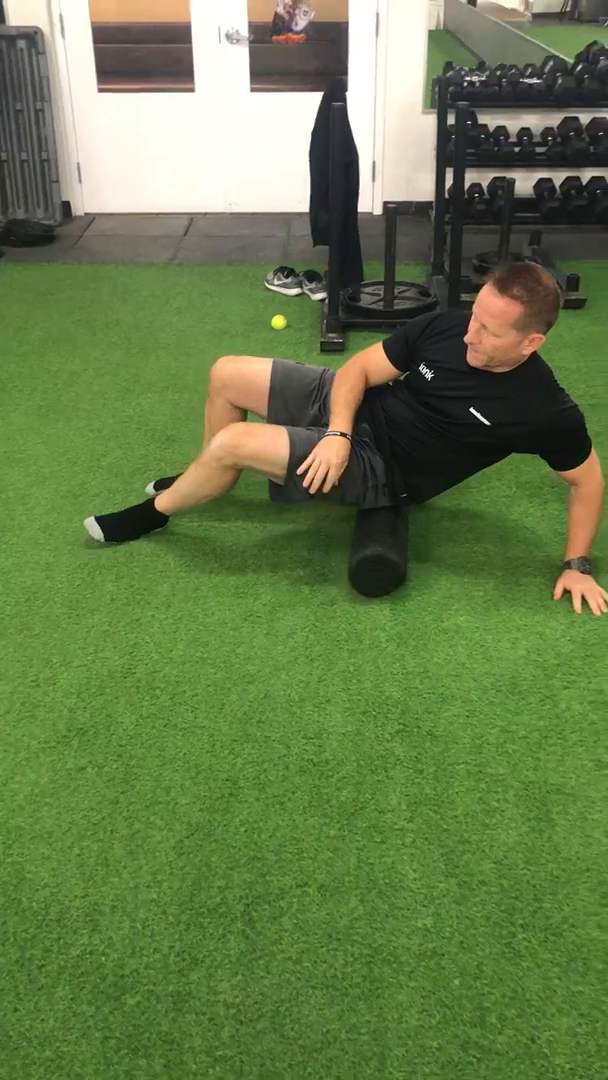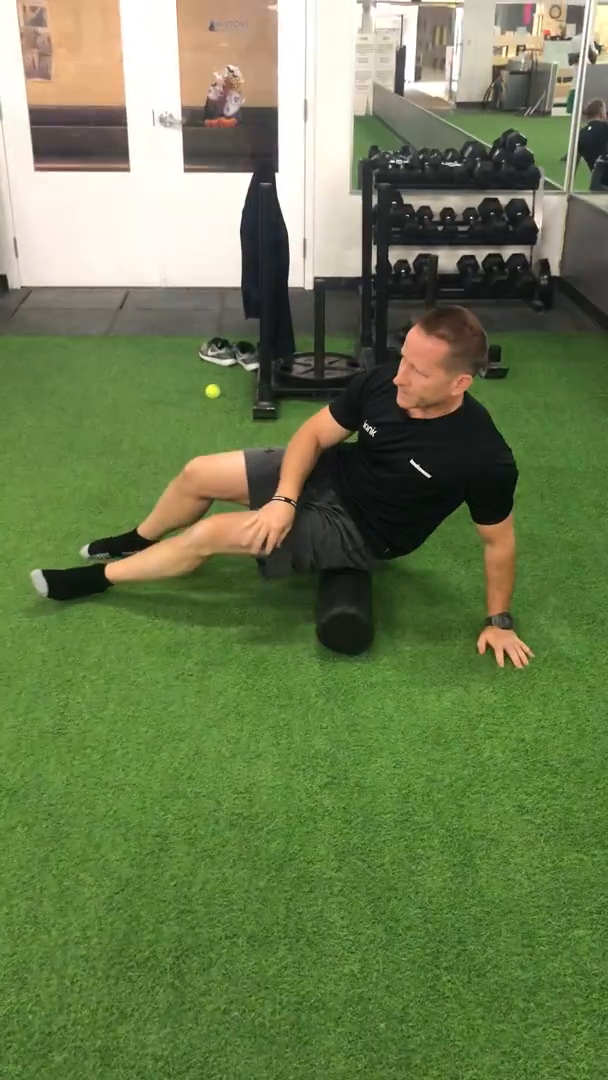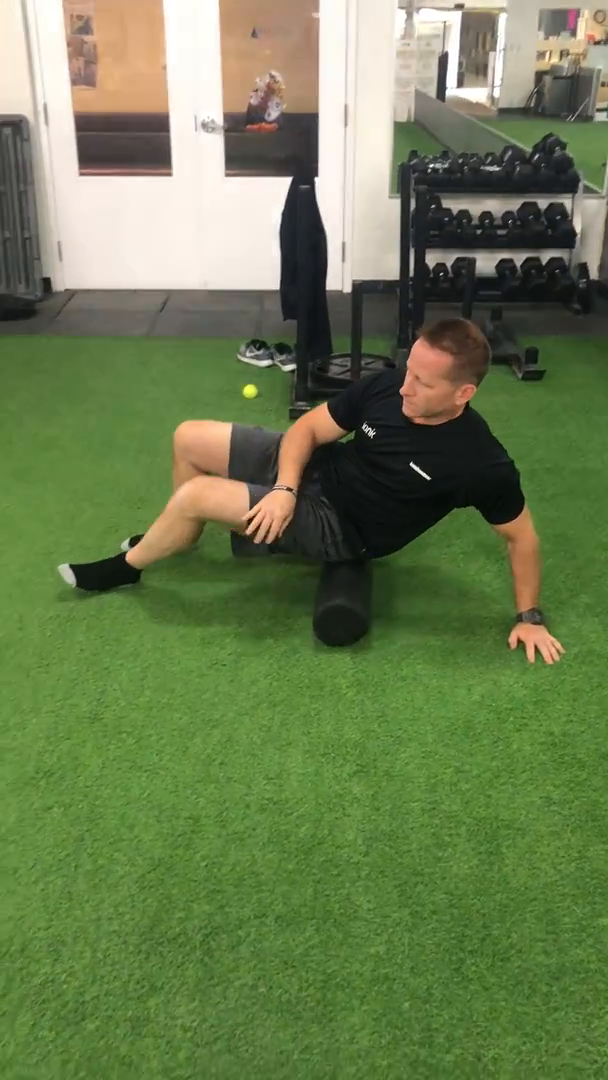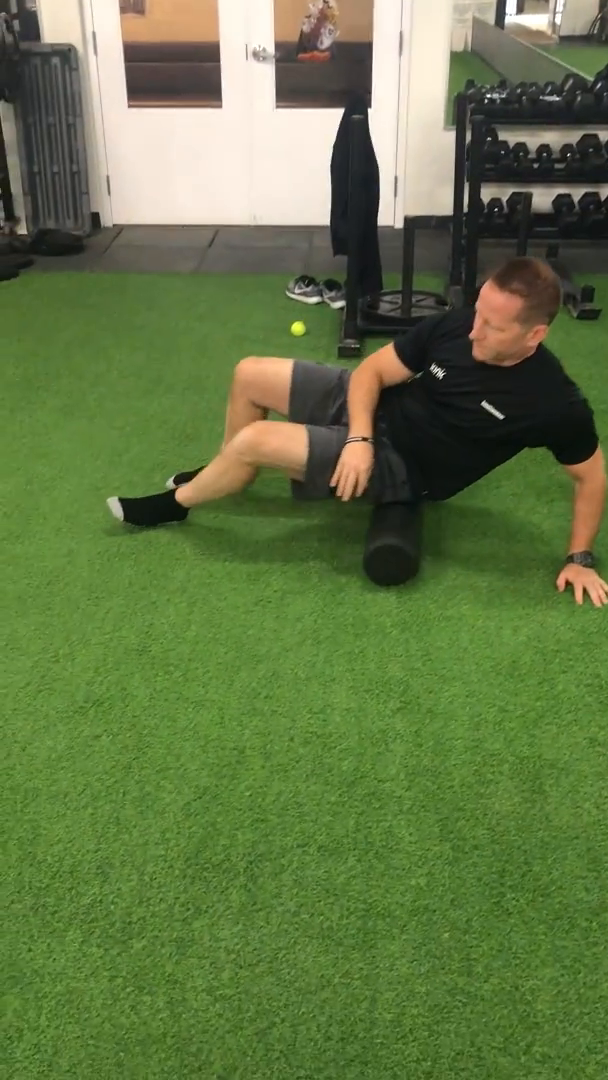
dt=0.7s
person 1, frame 1
left shoulder: (544, 410)
right shoulder: (445, 327)
right elbow: (359, 369)
right wrist: (338, 434)
left hip: (381, 467)
right hip: (359, 409)
left knee: (232, 443)
right knee: (227, 374)
left ankle: (154, 513)
right ankle: (199, 478)
person 1, frame 2
left shoulder: (482, 457)
right shoulder: (382, 383)
left elbow: (499, 541)
right elbow: (313, 434)
left wrist: (498, 621)
right wrist: (285, 499)
left hip: (358, 532)
right hip: (326, 476)
left knee: (212, 534)
right knee: (200, 473)
left ankle: (100, 578)
right ankle: (138, 540)
person 1, frame 3
left shoulder: (480, 463)
right shoulder: (386, 386)
left elbow: (521, 535)
right elbow: (308, 428)
left wrist: (529, 617)
right wrist: (285, 489)
left hip: (336, 524)
right hip: (313, 469)
left knee: (195, 494)
right knee: (188, 438)
left ankle: (125, 568)
right ankle: (180, 535)
person 1, frame 4
left shoulder: (553, 403)
right shoulder: (454, 326)
right elbow: (372, 370)
right wrist: (359, 440)
left hip: (398, 466)
right hip: (373, 411)
left knee: (254, 441)
right knee: (250, 375)
left ankle: (175, 505)
right ankle: (216, 473)
